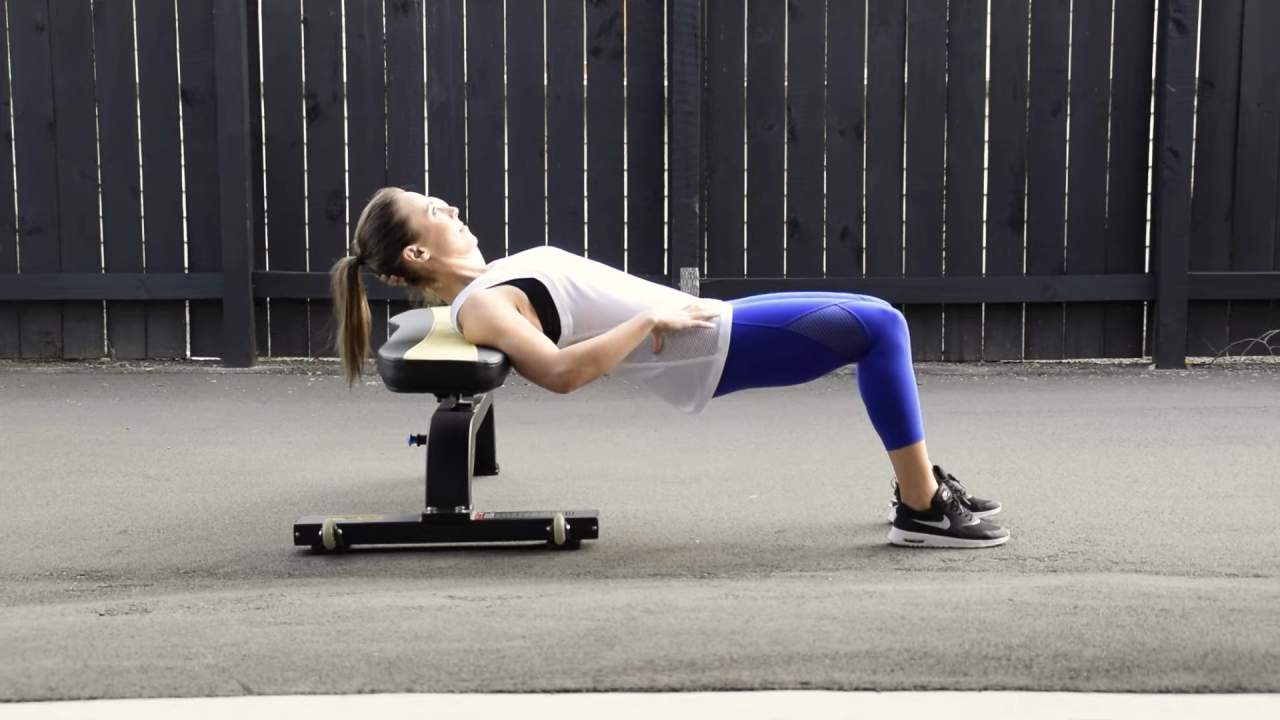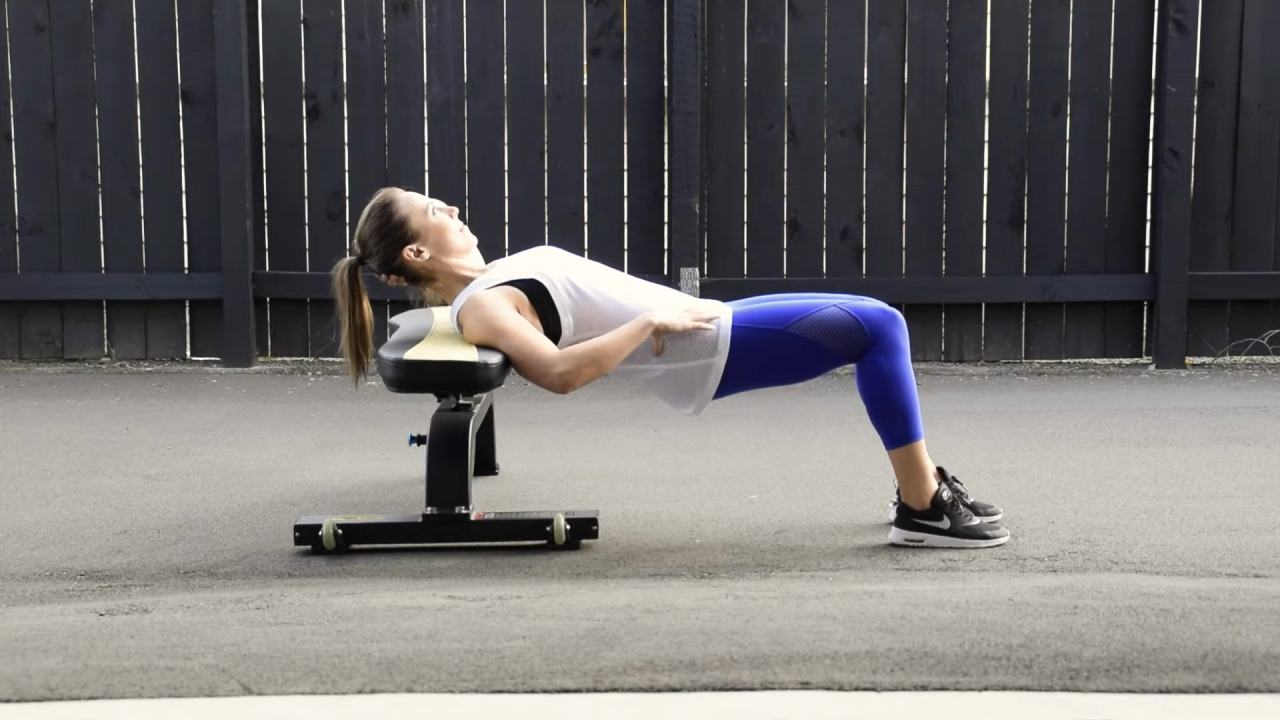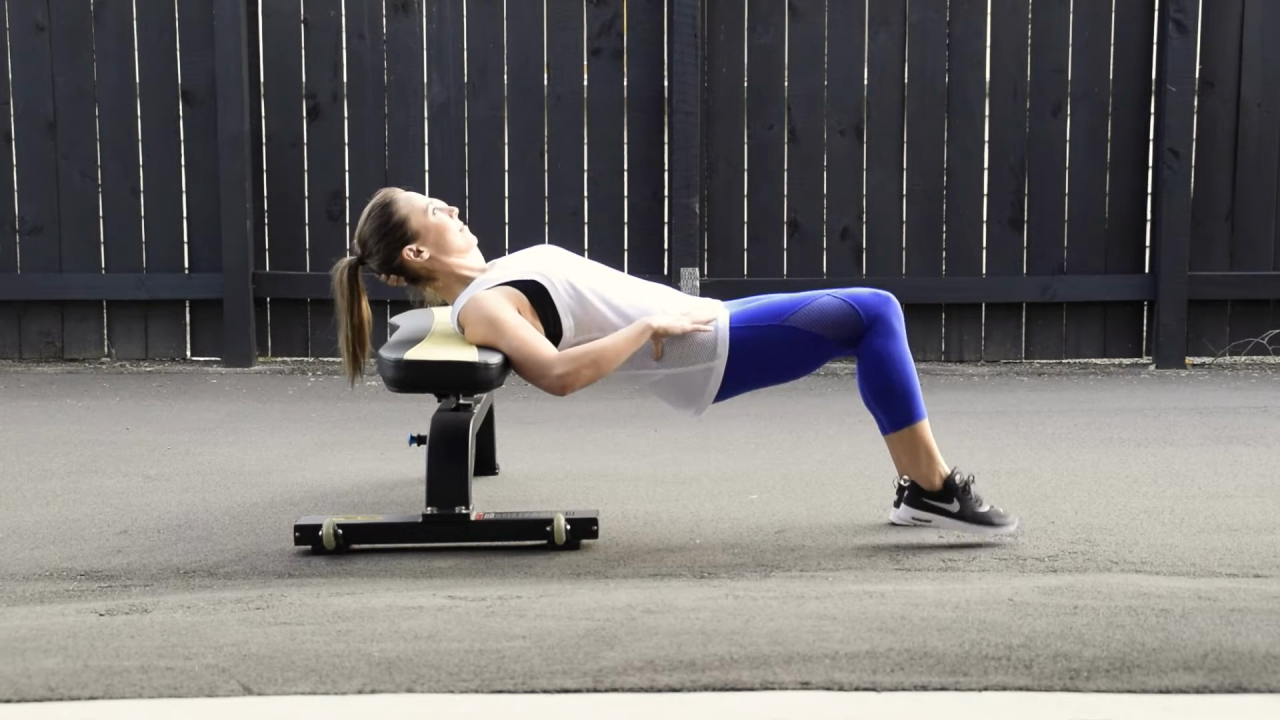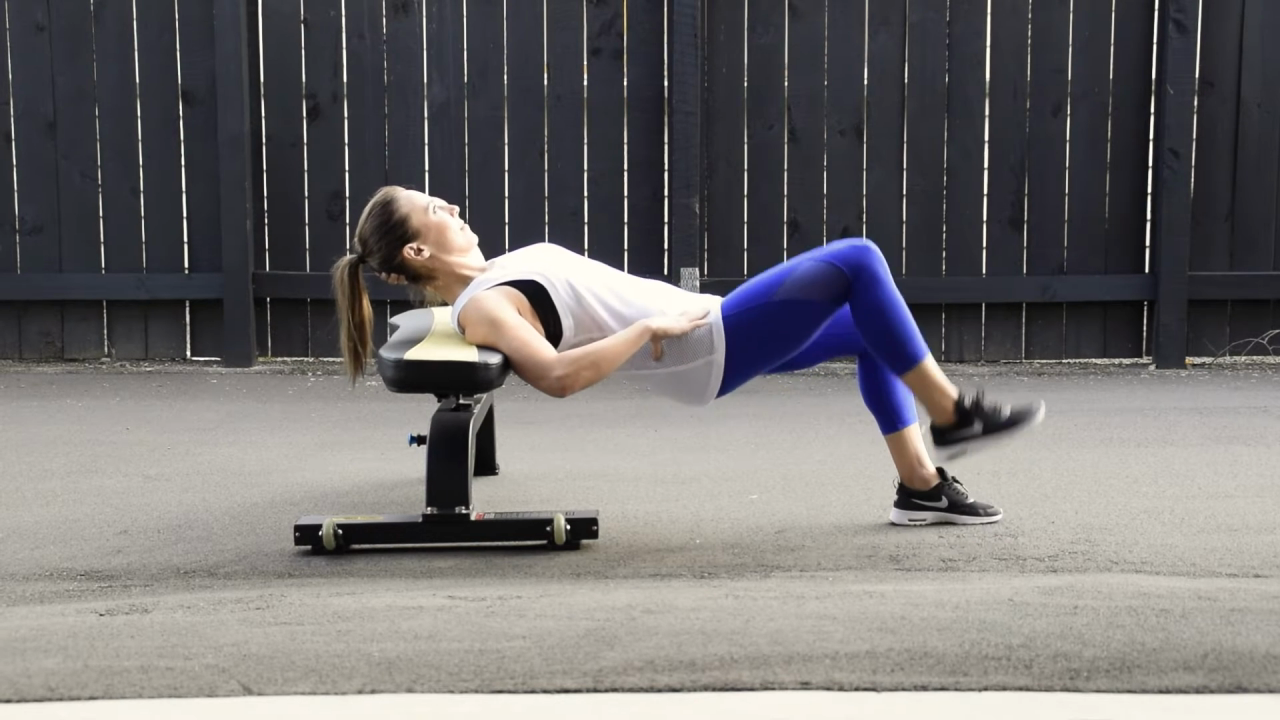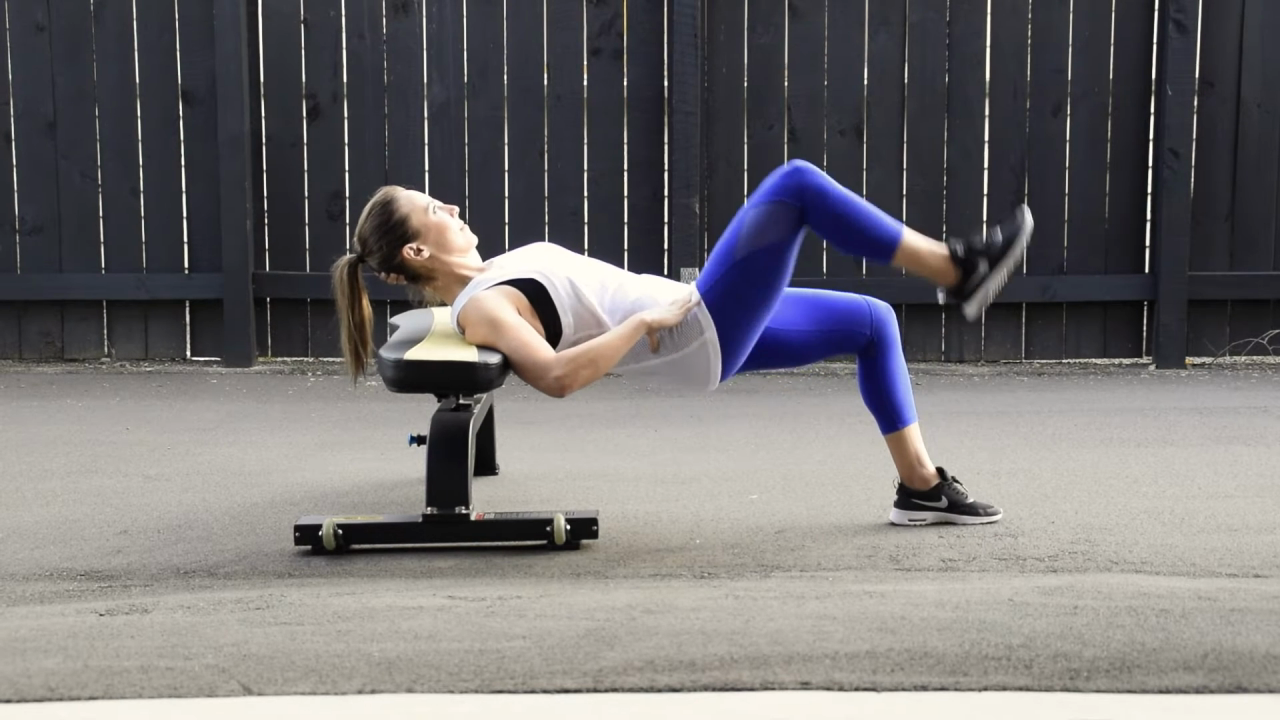
dt=0.2s
person 1, frame 1
left shoulder: (486, 281)
right shoulder: (480, 306)
right elbow: (561, 371)
left wrist: (673, 307)
right wrist: (653, 319)
left hip: (707, 330)
right hip: (704, 352)
left knee: (878, 322)
right knee: (880, 326)
left ankle: (919, 482)
right ankle: (923, 508)
person 1, frame 2
left shoulder: (486, 282)
right shoulder: (480, 307)
right elbow: (560, 371)
left wrist: (672, 311)
right wrist: (653, 322)
left hip: (703, 331)
right hip: (701, 355)
left knee: (874, 323)
right knee: (876, 325)
left ankle: (920, 488)
right ankle: (923, 506)
person 1, frame 3
left shoulder: (488, 282)
right shoulder: (480, 309)
right elbow: (559, 374)
left wrist: (672, 312)
right wrist: (651, 324)
left hip: (704, 331)
right hip: (702, 356)
left knee: (868, 319)
right knee: (870, 310)
left ankle: (916, 488)
right ankle: (934, 486)
person 1, frame 4
left shoulder: (490, 282)
right shoulder: (481, 310)
right elbow: (560, 375)
left wrist: (667, 314)
right wrist: (655, 325)
left hip: (706, 329)
right hip: (702, 351)
left knee: (875, 326)
right knee: (853, 262)
left ankle: (921, 487)
right ankle: (952, 416)
person 1, frame 5
left shoulder: (487, 282)
right shoulder: (478, 309)
right elbow: (557, 375)
right wrist: (646, 318)
left hip: (707, 328)
right hip: (699, 336)
left knee: (873, 321)
right knee: (795, 184)
left ankle: (921, 487)
right ankle: (958, 273)
